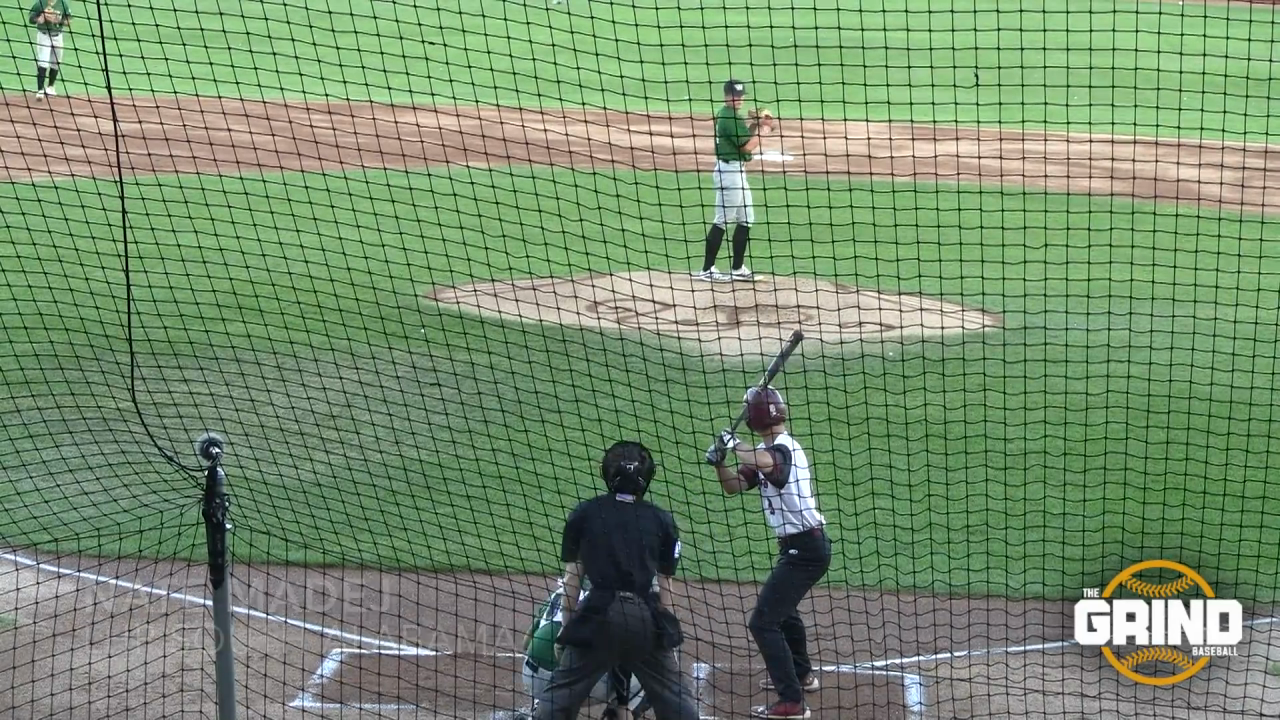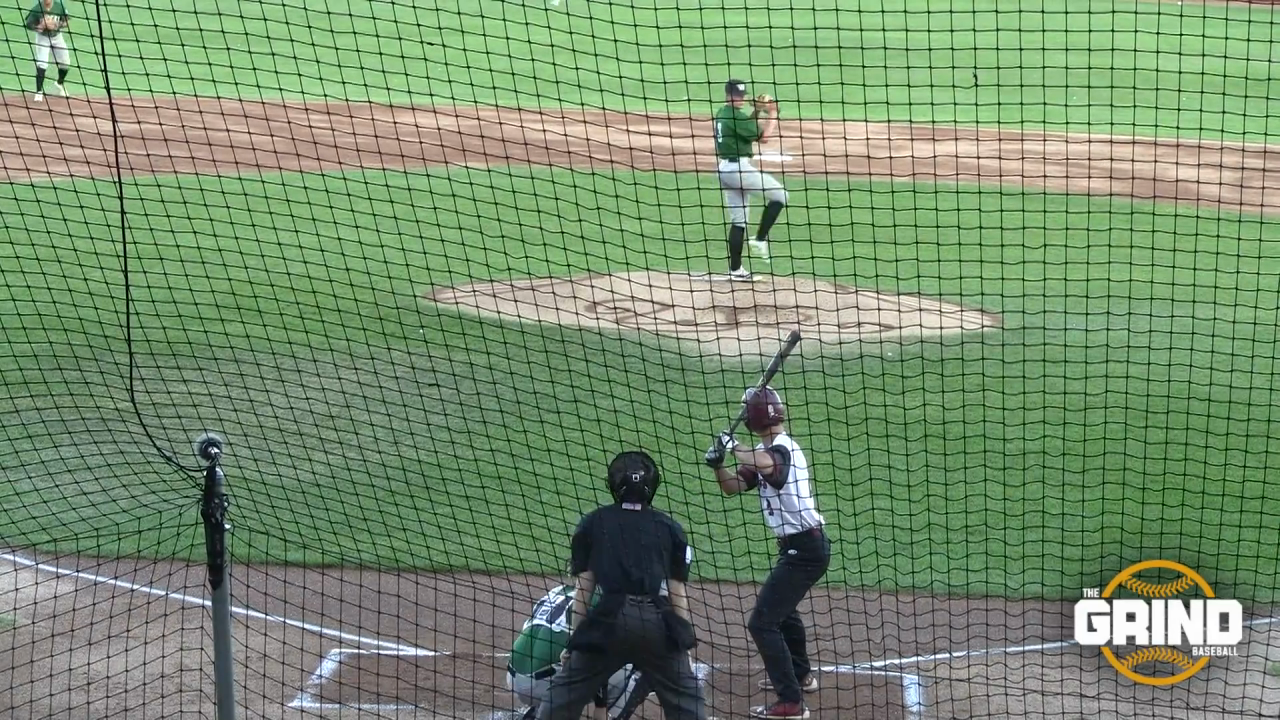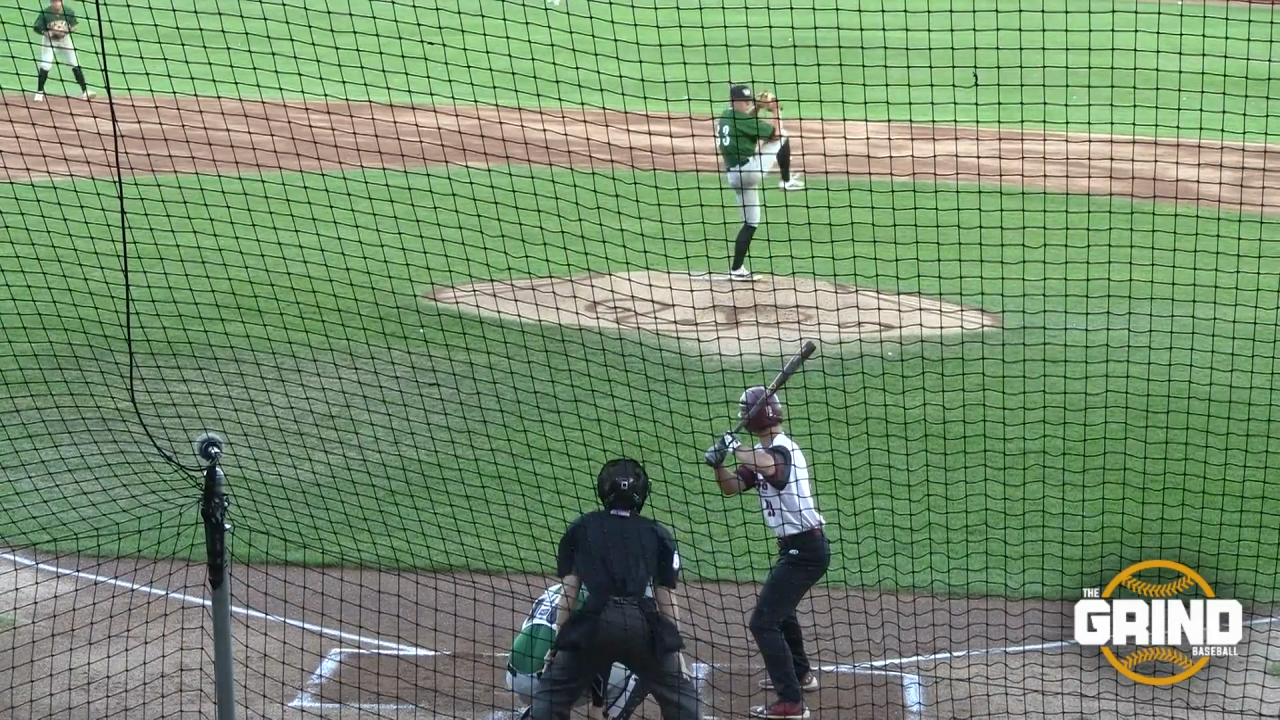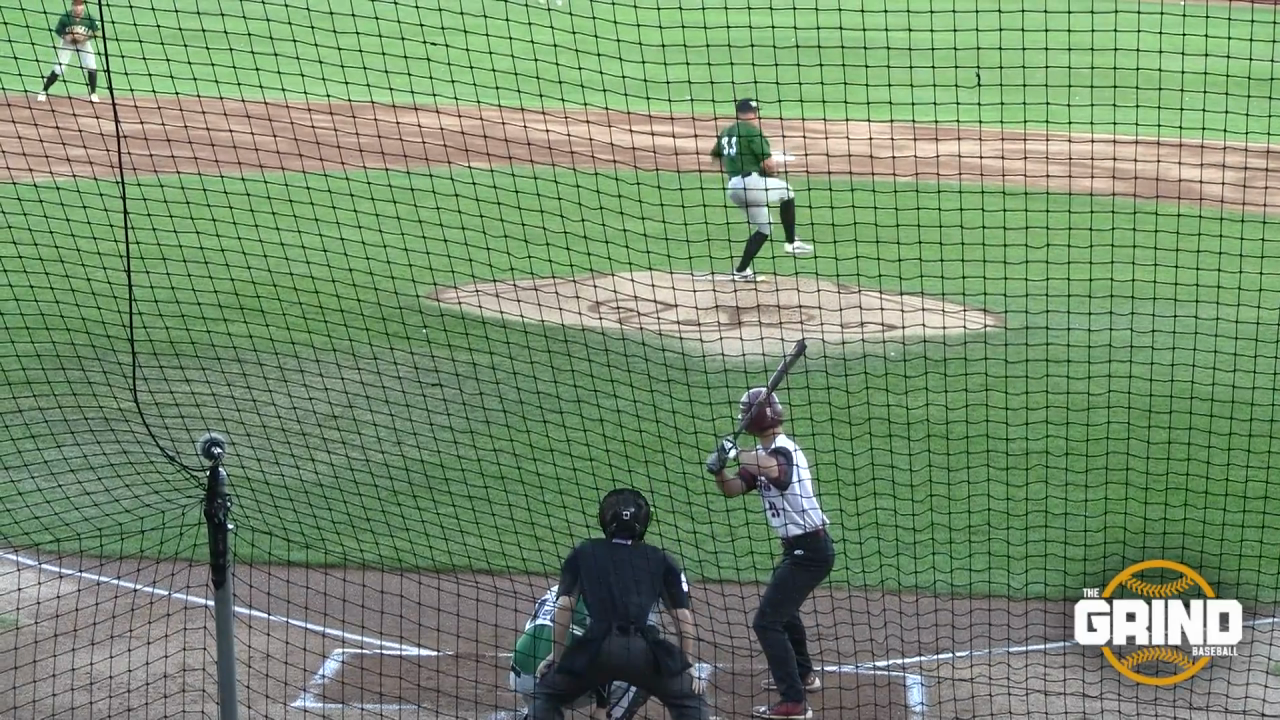
dt=0.3s
person 1, frame 1
left shoulder: (784, 448)
right shoulder: (767, 450)
left elbow: (765, 464)
right elbow: (734, 486)
left wrist: (734, 444)
right wrist: (719, 462)
left hip: (805, 549)
right hip: (801, 546)
left knee: (763, 622)
right knee: (782, 609)
right ankle: (801, 674)
person 1, frame 2
left shoulder: (783, 448)
right shoulder: (766, 451)
left elbow: (765, 466)
right elbow: (733, 487)
left wrist: (733, 446)
right wrist: (718, 463)
left hip: (804, 549)
right hip: (801, 546)
left knee: (762, 622)
right knee: (782, 609)
right ankle: (800, 675)
person 1, frame 3
left shoulder: (782, 449)
right shoulder: (764, 452)
left elbow: (768, 468)
right elbow: (732, 487)
left wrist: (735, 447)
right wrist: (718, 464)
left hip: (805, 549)
right hip: (798, 546)
left knee: (764, 621)
right knee: (779, 608)
right ankle: (800, 674)
person 1, frame 4
left shoulder: (784, 450)
right shoulder: (762, 454)
left elbow: (772, 471)
right elbow: (733, 489)
left wrist: (737, 453)
right wrist: (719, 470)
left hip: (810, 550)
right hip: (801, 548)
left knee: (767, 621)
right knee: (782, 608)
right ankle: (803, 674)
person 2, frame 1
left shoulder: (584, 513)
right shoulder: (662, 520)
left elbow: (573, 576)
right elbow: (664, 584)
left wrist: (566, 625)
right wrist: (665, 628)
left hip: (599, 614)
right hip: (645, 615)
left knee: (561, 693)
right knee: (675, 696)
person 2, frame 2
left shoulder: (592, 523)
right shoulder: (669, 527)
left elbow: (583, 587)
right elbow: (677, 592)
left wrist: (574, 637)
right wrist: (683, 641)
left hip: (609, 619)
right hip: (656, 620)
left knee: (563, 694)
person 2, frame 3
left shoulder: (580, 528)
right shoulder: (658, 533)
left elbow: (569, 590)
right elbow: (666, 597)
left wrist: (560, 640)
right wrist: (674, 648)
left hip: (595, 621)
right hip: (642, 622)
left knee: (551, 694)
right knee: (681, 696)
person 2, frame 4
left shoulder: (583, 553)
right shoulder: (660, 559)
left elbow: (563, 608)
right elbow: (683, 615)
left wrist: (556, 656)
right wrist: (688, 664)
left hip: (598, 649)
right hip: (643, 650)
left knee: (546, 694)
right knee: (690, 699)
person 3, frame 1
left shoulder: (729, 115)
right shoulder: (729, 117)
left elbow: (742, 137)
right elbow: (748, 146)
left wrist: (755, 125)
right wrist: (765, 129)
left hip: (736, 171)
right hip: (730, 172)
left knee: (745, 220)
right knee: (721, 222)
left ankle: (738, 268)
right ankle: (707, 269)
person 3, frame 2
left shoulder: (722, 114)
right shoulder: (735, 116)
left elbow: (744, 126)
right elbow: (764, 137)
left wrist: (757, 112)
right wrist: (771, 114)
left hip: (725, 170)
right hip: (738, 167)
left knee: (738, 221)
right knee: (778, 195)
left ankle: (736, 269)
right ankle: (761, 238)
person 3, frame 3
left shoulder: (724, 118)
right shoulder: (740, 118)
right elbow: (775, 134)
left wrist: (756, 110)
right wrist: (776, 112)
left hip: (733, 174)
right hip: (749, 168)
left knee: (751, 222)
right knee: (782, 137)
left ankle: (737, 268)
right ankle: (787, 180)
person 3, frame 4
left shoulder: (725, 133)
right shoulder: (752, 132)
left elbow: (719, 159)
right elbow: (768, 163)
right wrist: (774, 174)
left hip: (734, 188)
right hip: (749, 184)
left knee: (764, 229)
right knee: (785, 191)
left ankle: (742, 270)
right ankle: (792, 242)
